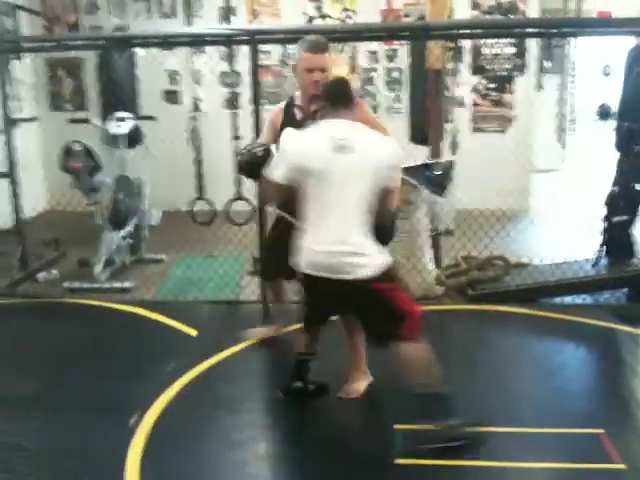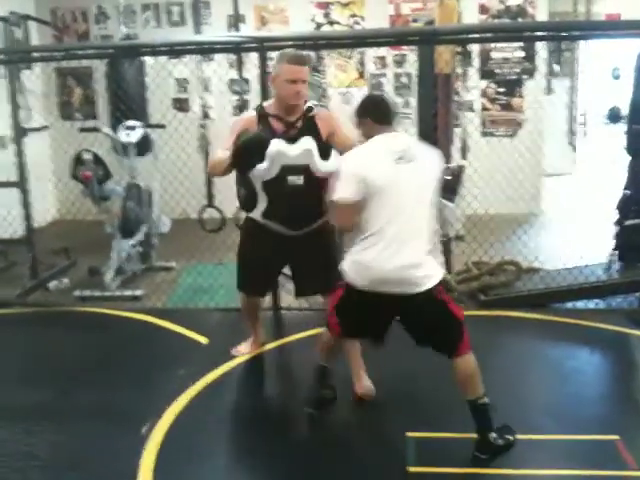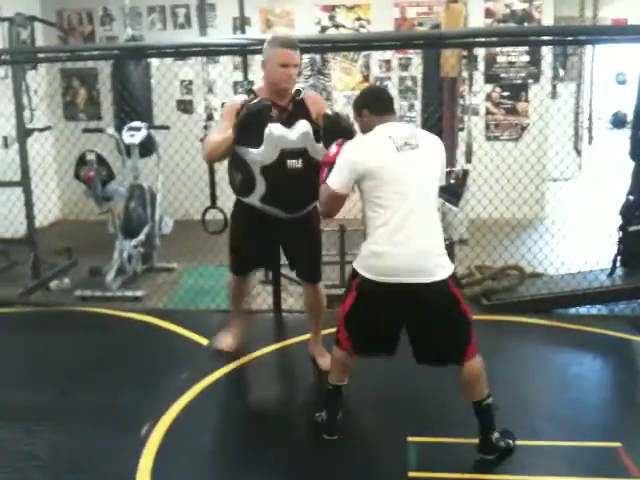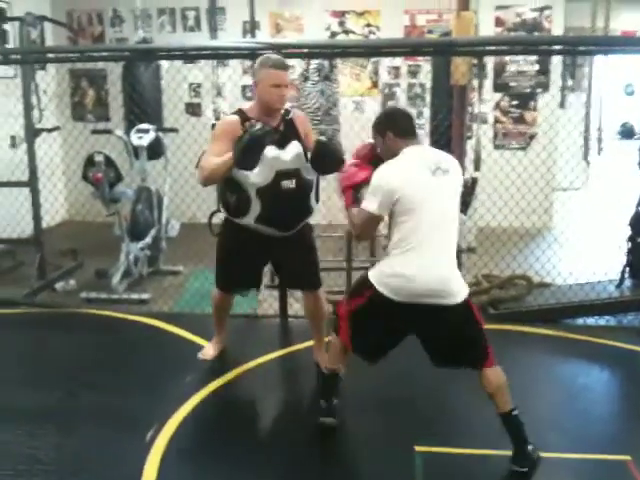
dt=0.2s
person 1, frame 1
left shoulder: (298, 141)
right shoulder: (384, 145)
left elbow: (272, 194)
right elbow: (386, 204)
left hip: (313, 260)
right hip: (362, 262)
left knee: (314, 320)
right knee: (408, 331)
left ankle: (298, 380)
right ankle: (438, 411)
person 1, frame 2
left shoulder: (357, 159)
right shoulder: (431, 156)
left elbow: (343, 224)
left wrist: (339, 187)
left hip: (366, 274)
right hip: (419, 275)
left knee: (340, 325)
right knee: (458, 347)
left ankle: (321, 391)
right ankle: (486, 434)
person 1, frame 3
left shoulder: (356, 149)
right shoulder: (433, 144)
left elbow: (326, 209)
left wrist: (332, 170)
left hip: (379, 267)
right hip: (432, 266)
left knee: (347, 339)
right knee: (465, 350)
left ankle: (329, 415)
right ankle: (490, 434)
person 1, frame 4
left shoulder: (388, 173)
right shoulder: (452, 165)
left elbow: (361, 232)
left wrist: (350, 193)
left hip: (395, 283)
right hip: (446, 287)
left knee: (345, 320)
right knee: (484, 360)
left ankle: (327, 401)
right ankle: (522, 449)
person 2, frame 1
left shoulder: (351, 110)
right shoulder: (281, 113)
right hip: (293, 215)
right knee: (270, 272)
left ankle: (360, 370)
right ankle: (277, 324)
person 2, frame 2
left shoulder: (322, 119)
right shoulder: (249, 121)
right elbow: (214, 167)
right wrist: (235, 154)
left hip: (312, 228)
right hip: (264, 227)
left knee: (334, 294)
right knee: (249, 291)
left ankle: (355, 365)
right ankle: (256, 337)
person 2, frame 3
left shoulder: (311, 101)
right shoulder: (242, 105)
left elbow: (335, 134)
right elbow: (210, 152)
left wrist: (342, 133)
right wrist: (238, 130)
left hip: (301, 210)
right hip: (255, 209)
left knee: (312, 280)
right knee: (240, 271)
left ankle: (316, 344)
right ankle: (235, 325)
person 2, frame 4
left shoulder: (298, 120)
right shoulder: (232, 126)
left elbow: (317, 156)
right elbow: (205, 175)
left wrist: (328, 157)
right wrist: (237, 156)
right hip: (245, 227)
left knee: (312, 289)
right knee: (226, 287)
left ankle: (321, 351)
right ankle: (219, 338)
